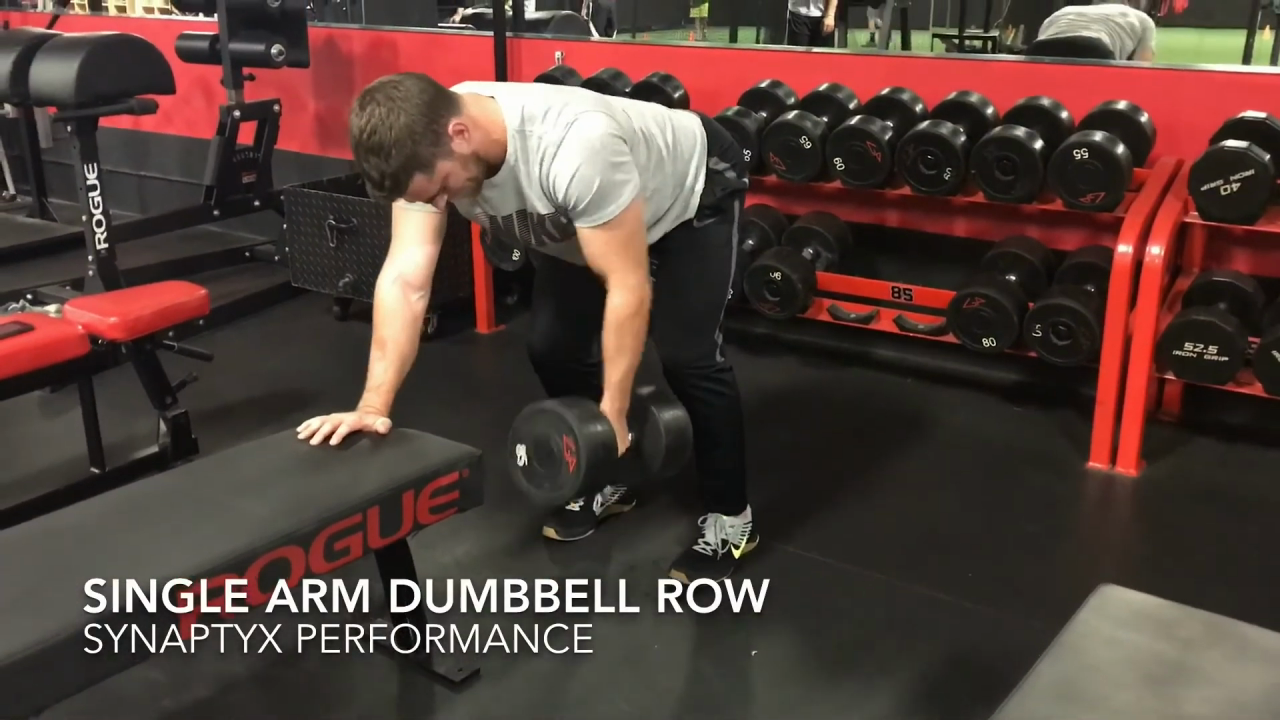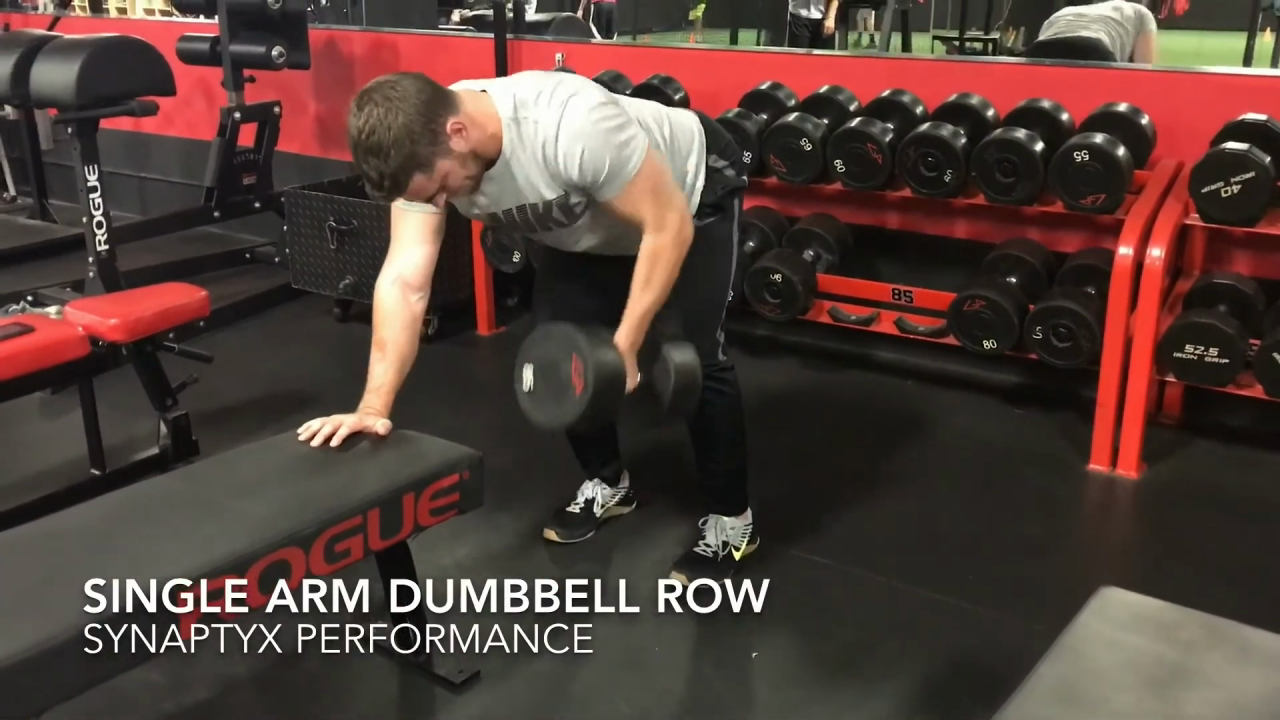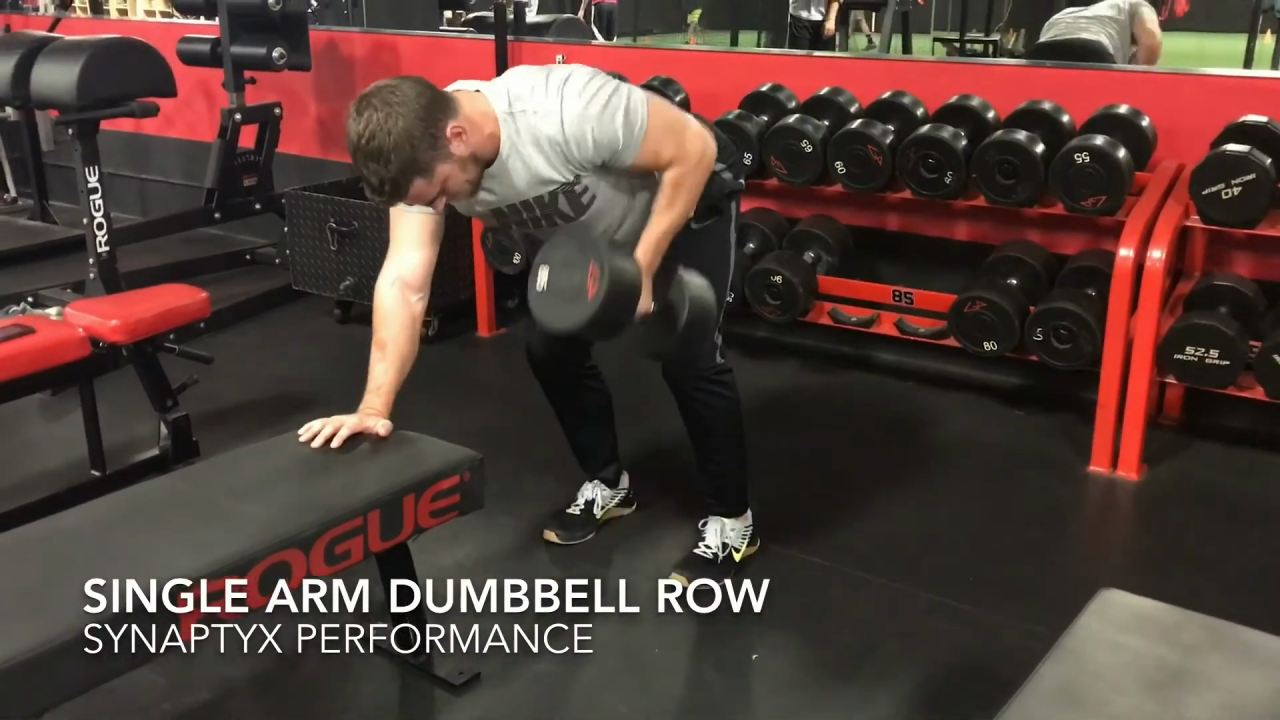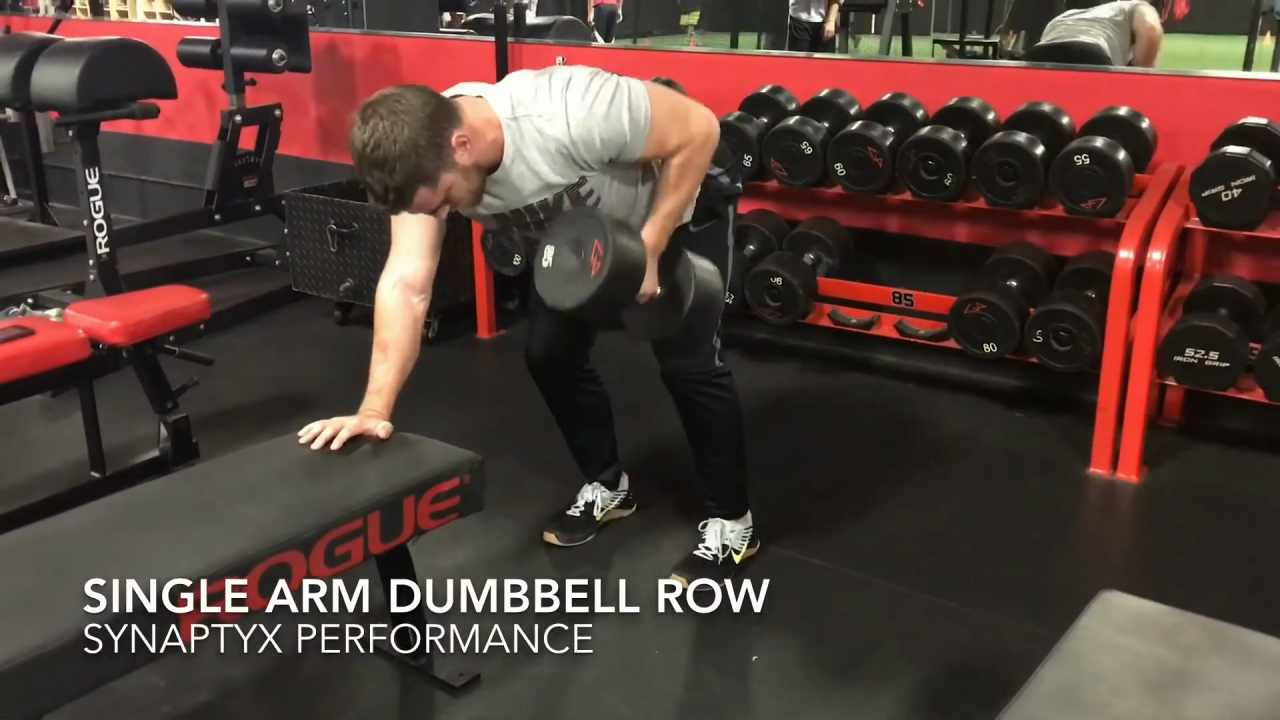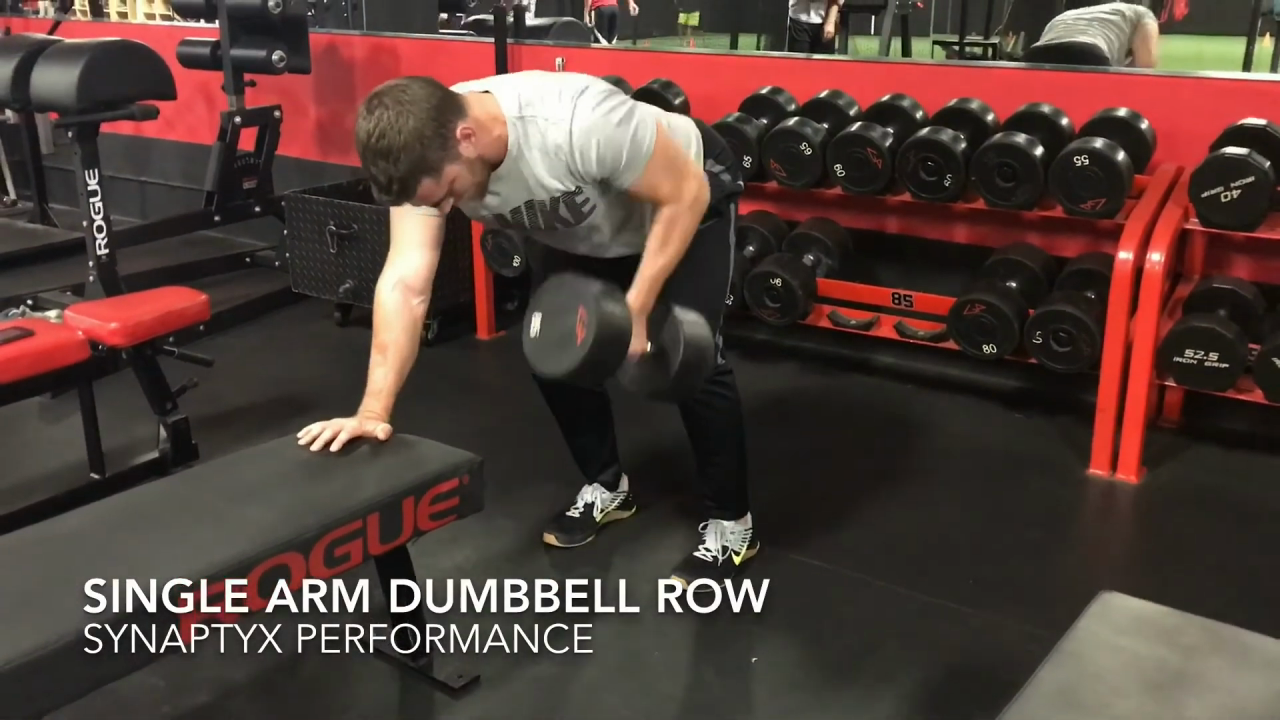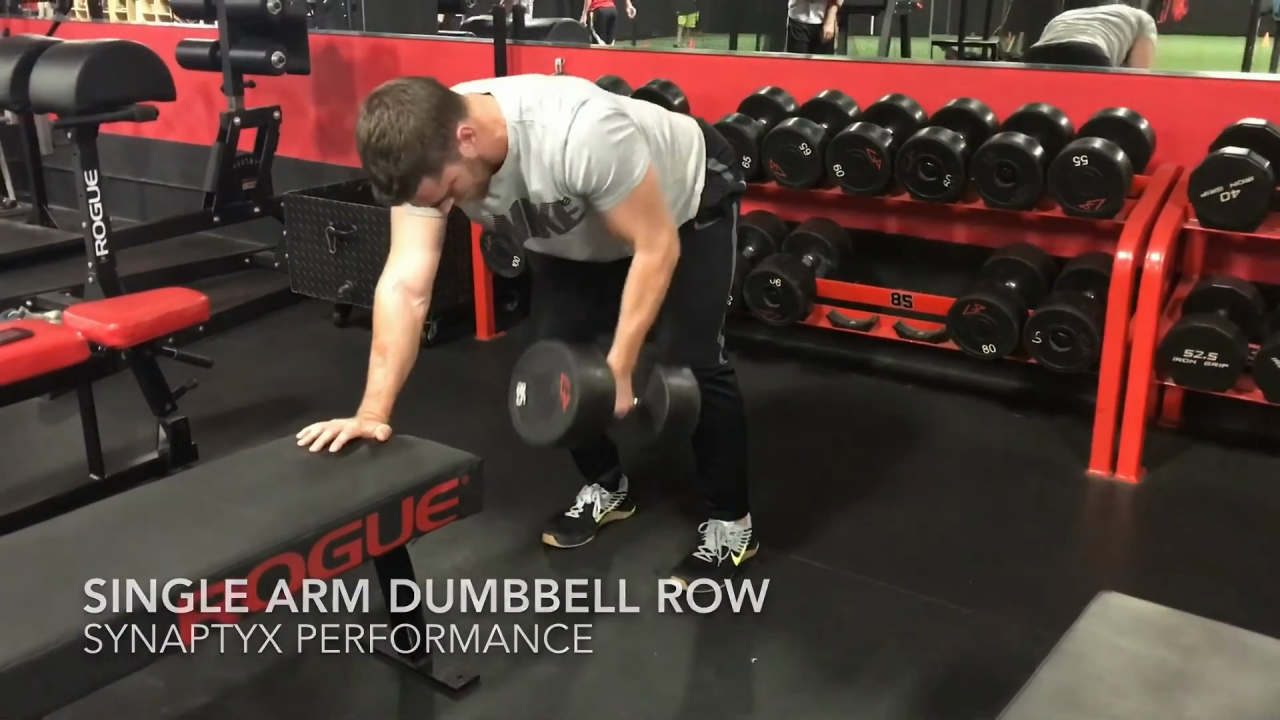
dt=0.2s
person 1, frame 1
left shoulder: (574, 146)
right shoulder: (423, 149)
left elbow: (629, 285)
right elbow: (405, 278)
left wrist: (615, 414)
right wrist: (373, 406)
left hip: (695, 187)
left knee: (686, 357)
right knee: (551, 349)
left ankle: (731, 519)
right ankle: (606, 481)
person 1, frame 2
left shoulder: (570, 127)
right shoulder: (422, 149)
left elbow: (669, 226)
right elbow: (405, 279)
left wrist: (627, 343)
right wrist: (373, 408)
left hip: (690, 200)
left knee: (690, 356)
left ankle: (731, 520)
right ankle: (608, 482)
person 1, frame 3
left shoulder: (569, 113)
right shoulder: (420, 148)
left elbow: (694, 147)
right elbow: (404, 282)
left wrist: (642, 269)
right wrist: (373, 408)
left hip: (683, 197)
left knee: (688, 359)
right knee: (550, 350)
left ankle: (731, 522)
right ankle: (608, 484)
person 1, frame 4
left shoulder: (574, 114)
right shoulder: (424, 154)
left elbow: (698, 130)
right elbow: (406, 283)
left wrist: (646, 250)
right wrist: (374, 409)
left hip: (684, 194)
left knee: (684, 363)
right knee: (549, 353)
left ankle: (731, 522)
right ankle: (607, 486)
person 1, frame 5
left shoulder: (579, 123)
right shoulder: (427, 150)
left elbow: (686, 195)
right elbow: (406, 281)
left wrist: (636, 309)
right wrist: (374, 411)
left hip: (685, 201)
left ankle: (731, 524)
right ankle: (606, 487)
person 1, frame 6
left shoulder: (579, 133)
right shoulder: (426, 149)
left elbow: (655, 250)
right elbow: (406, 283)
left wrist: (619, 368)
right wrist: (373, 412)
left hip: (689, 194)
left knee: (689, 358)
left ankle: (731, 524)
right ankle: (605, 487)
